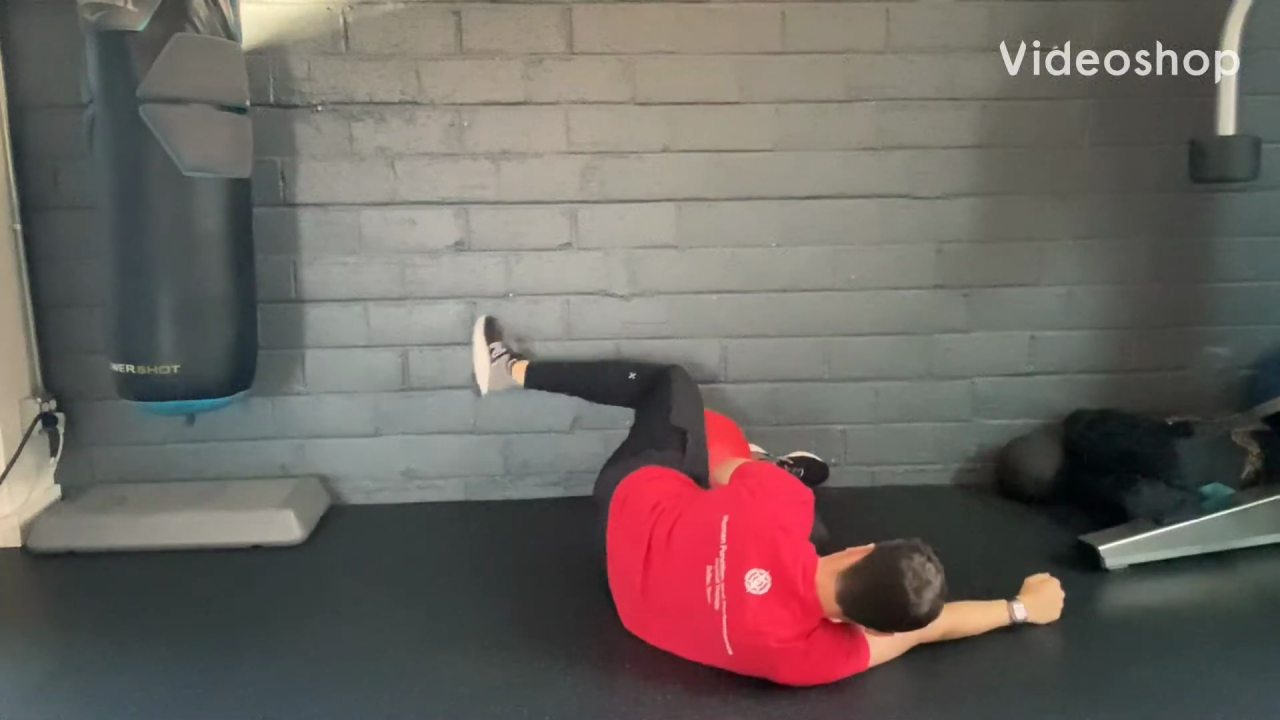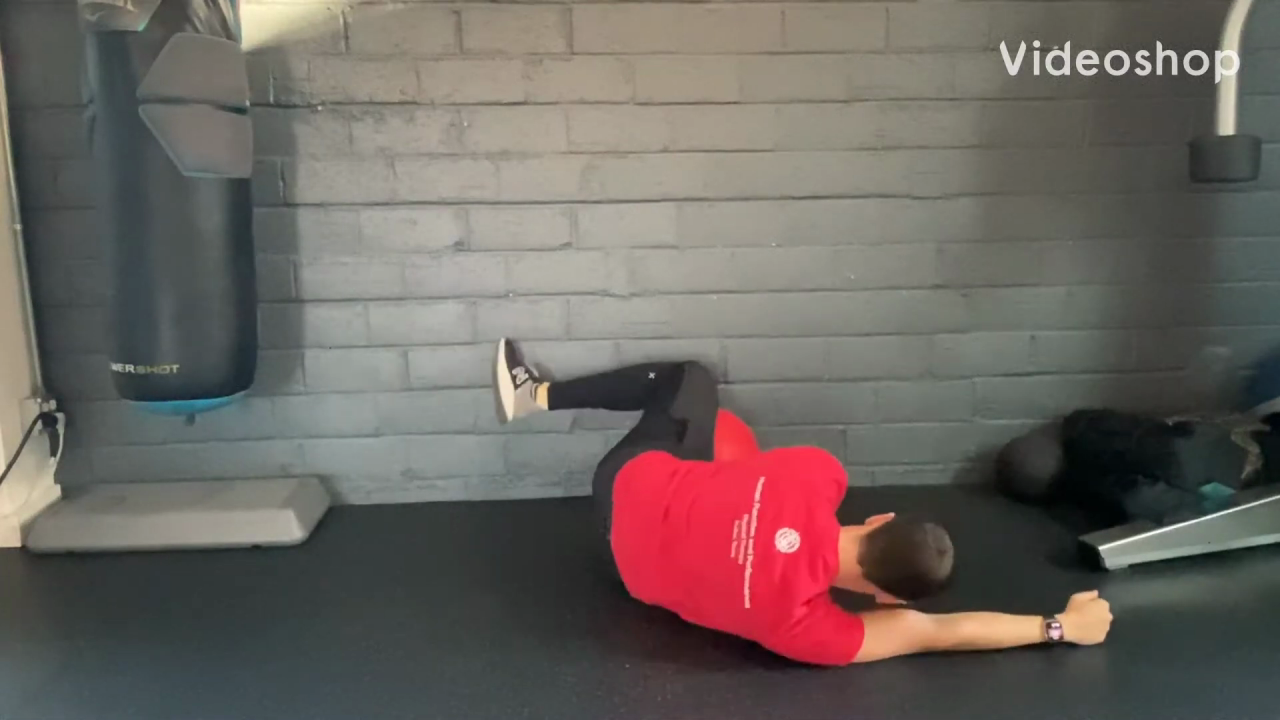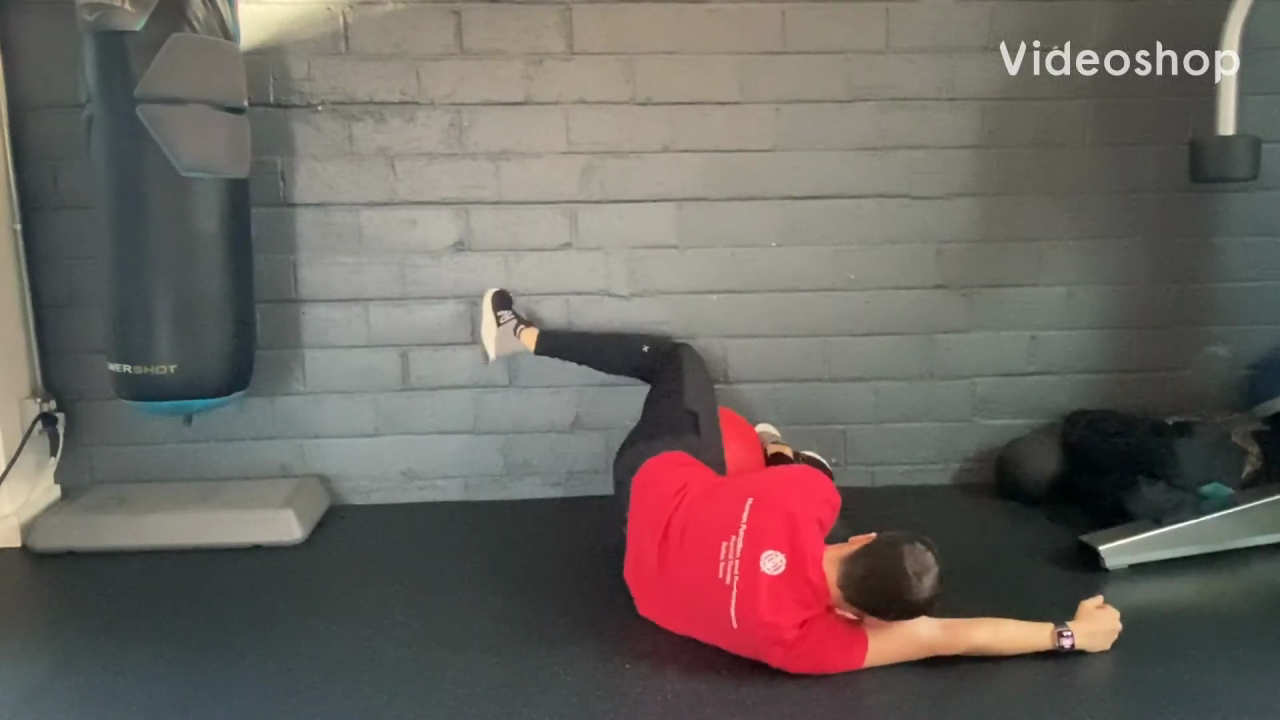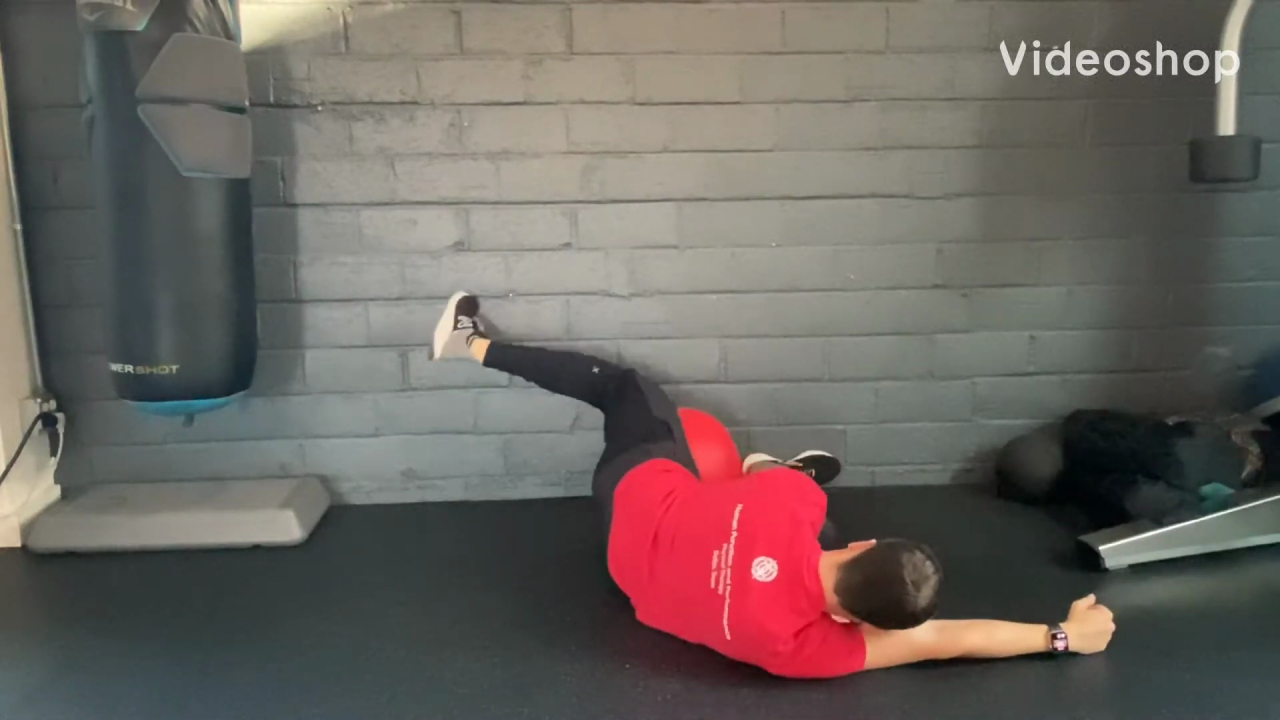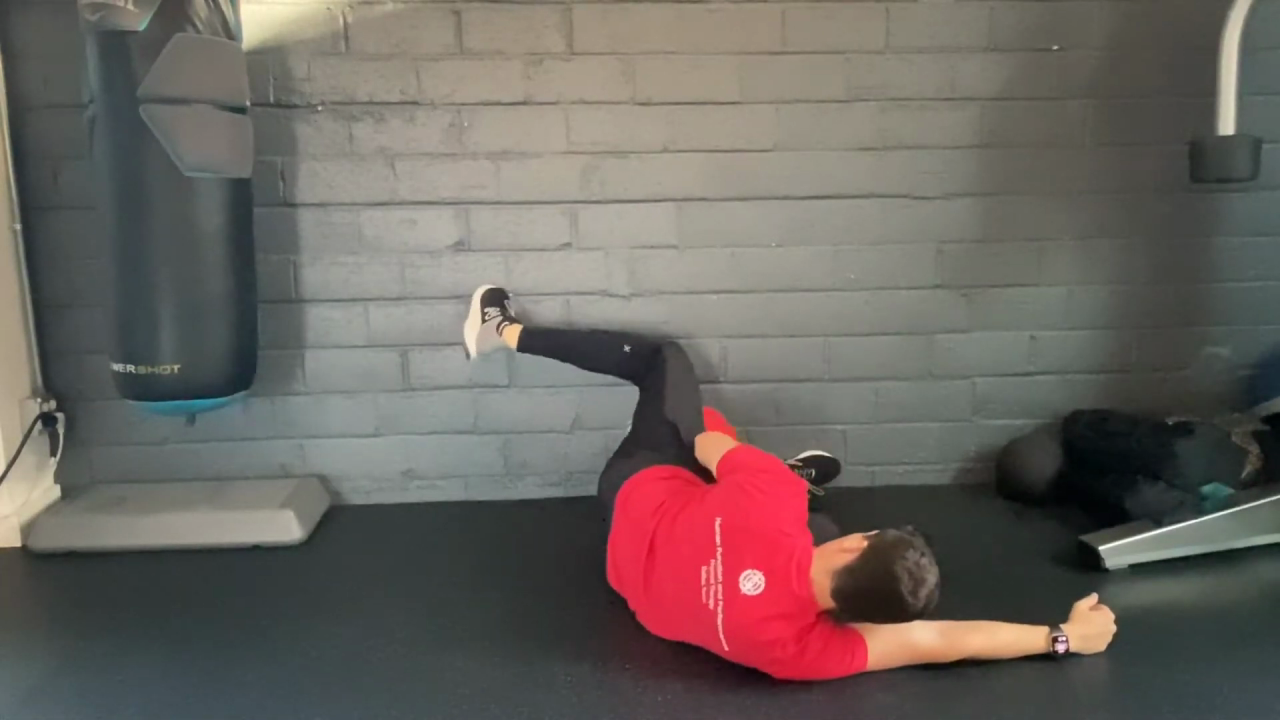
dt=1s
person 1, frame 1
left shoulder: (779, 505)
right shoulder: (805, 656)
left elbow: (723, 471)
right elbow: (925, 629)
right wrist: (1023, 608)
left hip: (636, 494)
left knee: (672, 381)
left ankle: (514, 370)
person 1, frame 2
left shoulder: (815, 473)
right shoulder: (798, 624)
right elbow: (939, 633)
right wrist: (1062, 626)
left hip: (638, 480)
right hip: (637, 540)
left knee: (689, 376)
left ankle: (535, 395)
person 1, frame 3
left shoulder: (802, 497)
right shoulder: (799, 640)
right elbow: (951, 639)
right wrist: (1073, 634)
left hip: (660, 476)
right hip: (672, 497)
left knee: (678, 360)
left ankle: (522, 336)
person 1, frame 4
left shoulder: (790, 500)
right shoulder: (795, 645)
right elbow: (948, 641)
right wrist: (1062, 636)
left hip: (642, 487)
right hip: (651, 510)
left knee: (624, 384)
left ankle: (476, 345)
person 1, frame 5
left shoulder: (769, 498)
right shoulder: (797, 650)
left elbow: (710, 444)
right elbow: (947, 644)
right wrist: (1065, 636)
left hip: (641, 491)
left knee: (664, 357)
left ankle: (506, 332)
